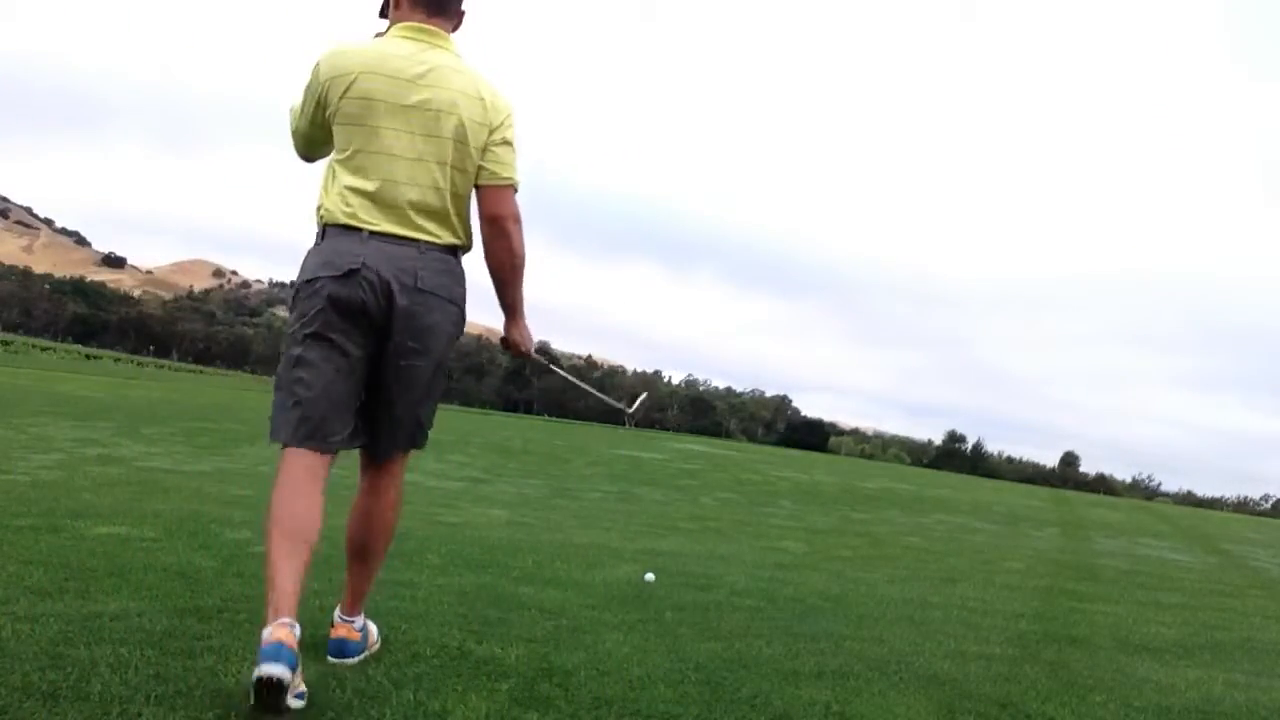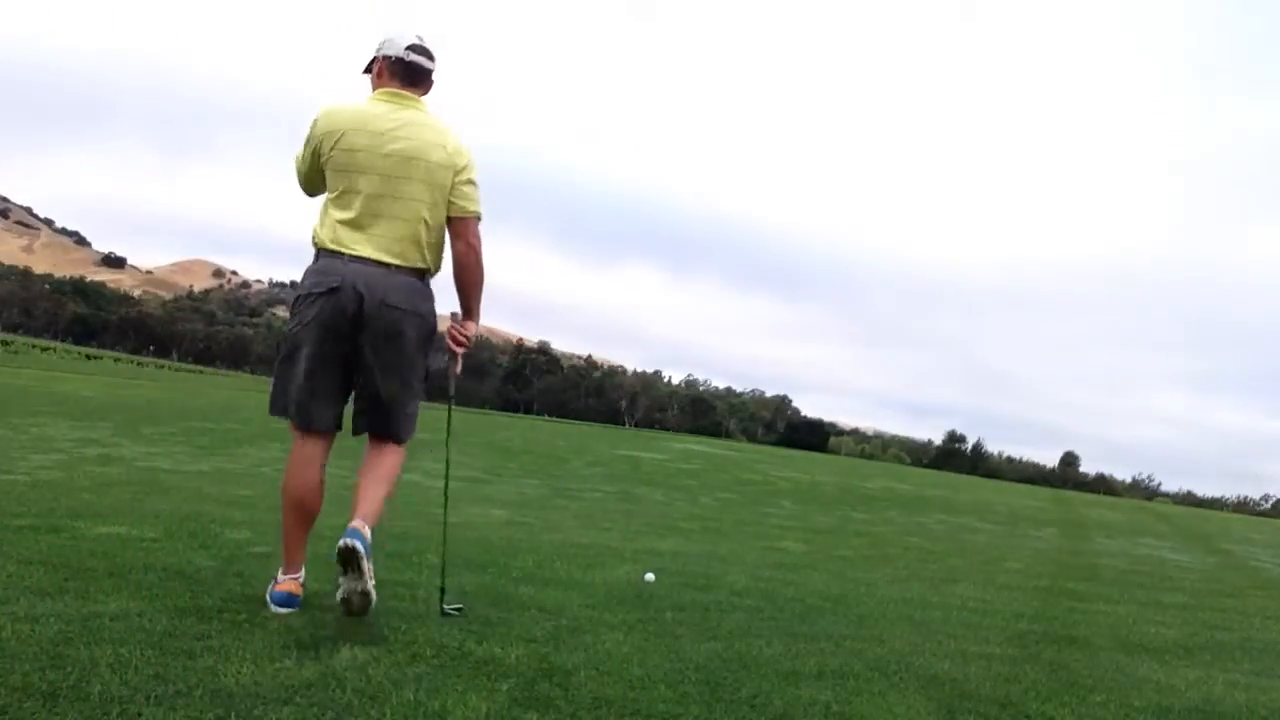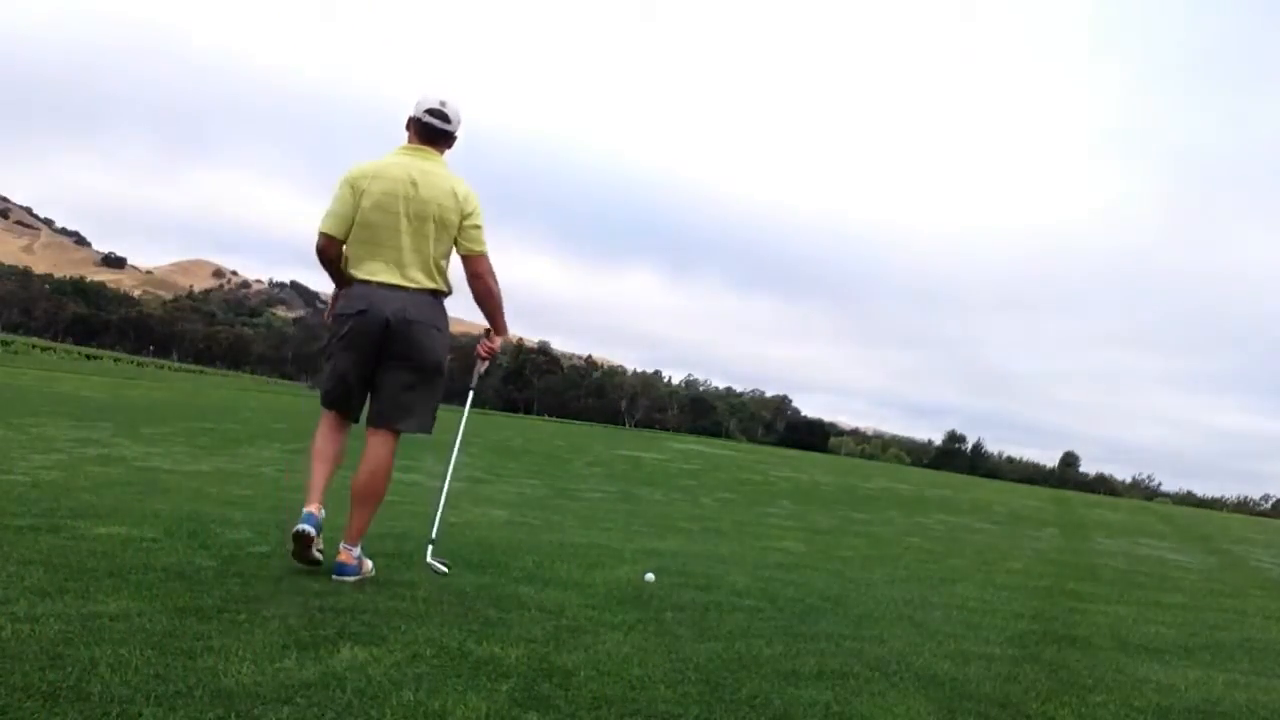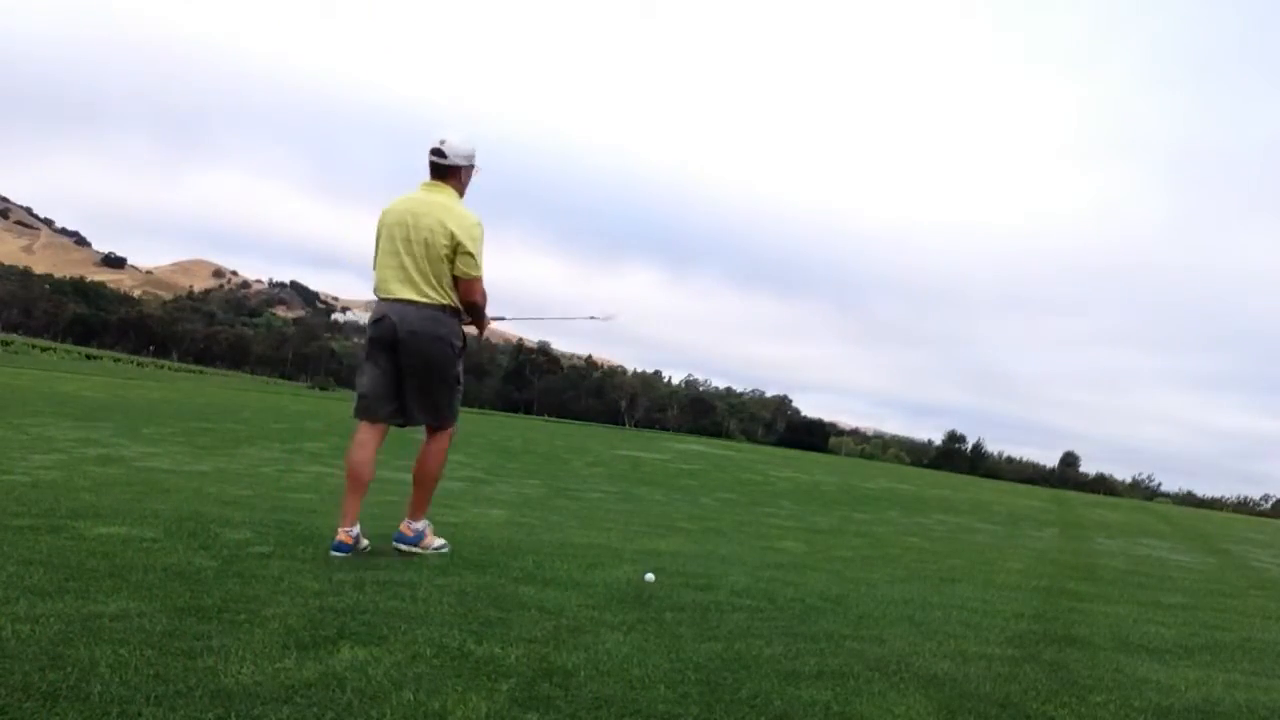
dt=0.7s
person 1, frame 1
left shoulder: (343, 64)
right shoulder: (485, 98)
left elbow: (306, 145)
right elbow: (502, 224)
right wrist: (514, 315)
left hip: (344, 264)
right hip: (431, 283)
left knee: (308, 450)
right knee: (384, 461)
left ankle: (282, 630)
right ankle: (350, 621)
person 1, frame 2
left shoulder: (334, 120)
right shoulder: (450, 147)
right elbow: (467, 243)
right wrist: (469, 316)
left hip: (333, 280)
right hip: (404, 296)
left knee: (311, 436)
right knee: (388, 439)
left ankle: (289, 578)
right ankle: (359, 532)
person 1, frame 3
left shoulder: (362, 174)
right shoulder: (459, 193)
left elbow: (327, 244)
right elbow: (479, 272)
right wrist: (497, 328)
left hip: (361, 303)
right hip: (420, 313)
left knee: (336, 415)
right knee: (383, 434)
left ankle: (312, 513)
right ankle: (349, 551)
person 1, frame 4
left shoulder: (393, 209)
right shoulder: (464, 221)
right elbow: (471, 294)
right wrist: (480, 319)
left hip: (386, 316)
right hip: (434, 325)
left knee: (371, 425)
right knee: (440, 428)
left ankle: (347, 531)
right ankle: (414, 526)
